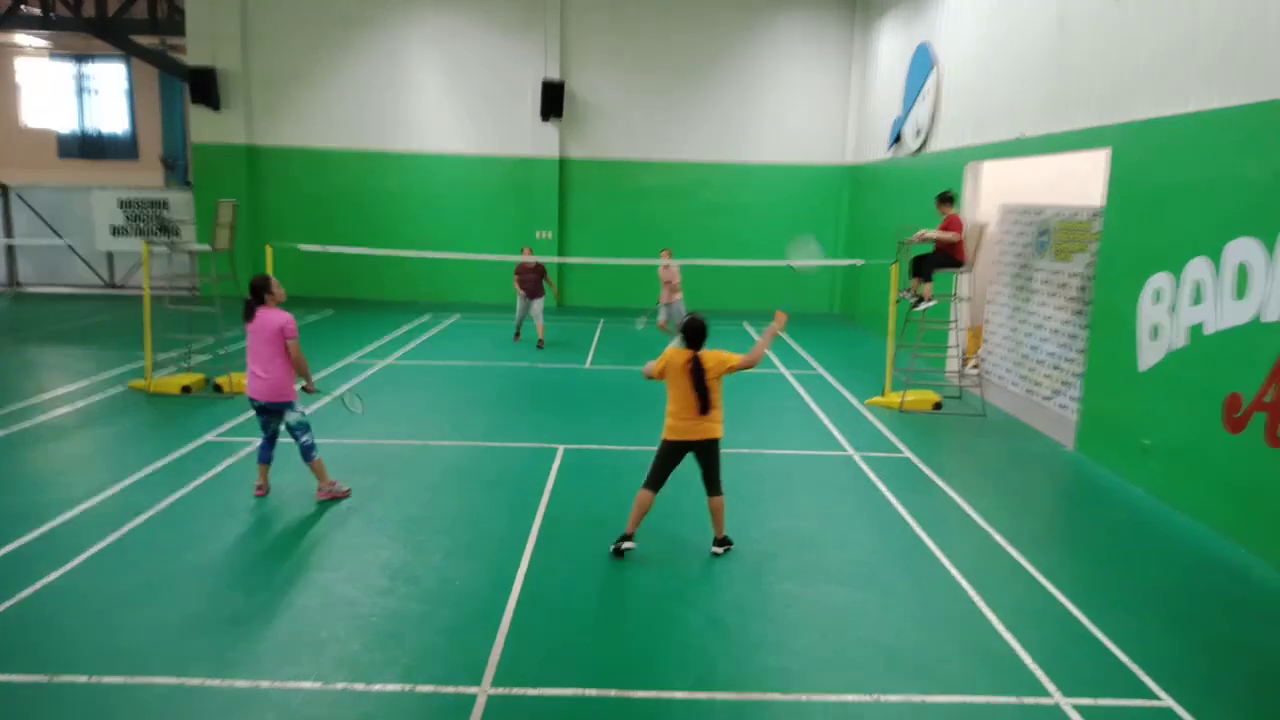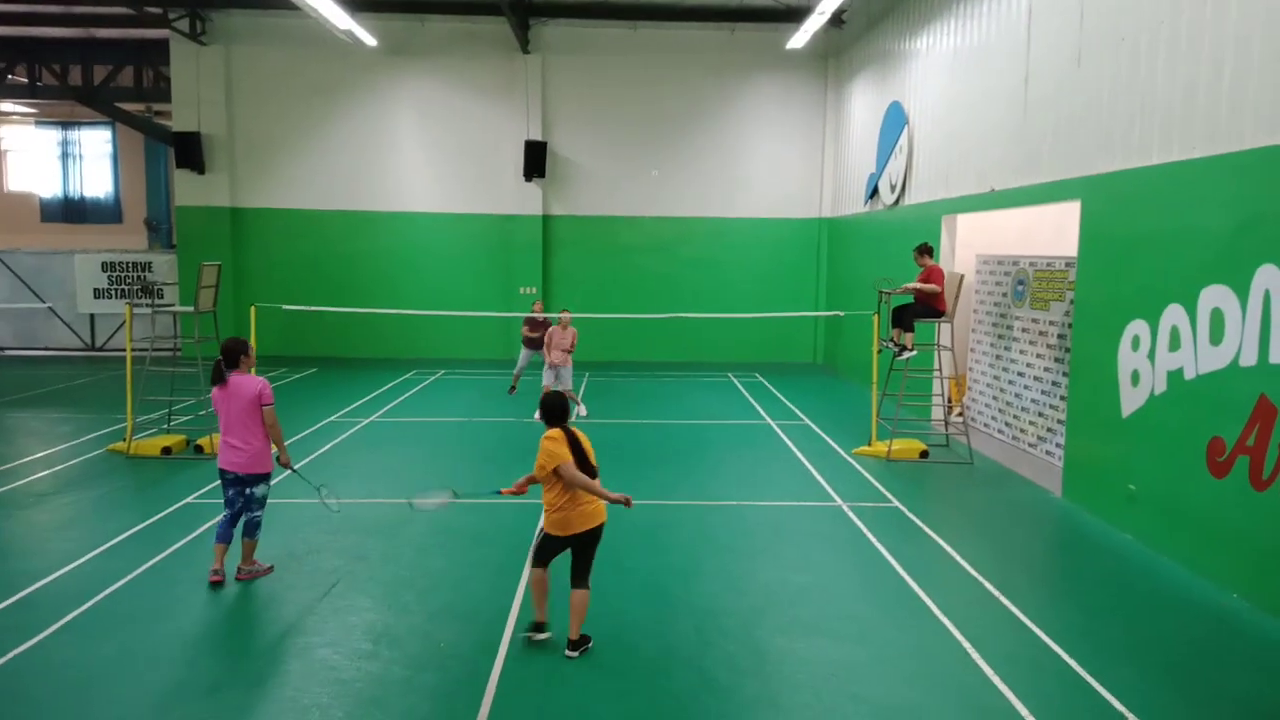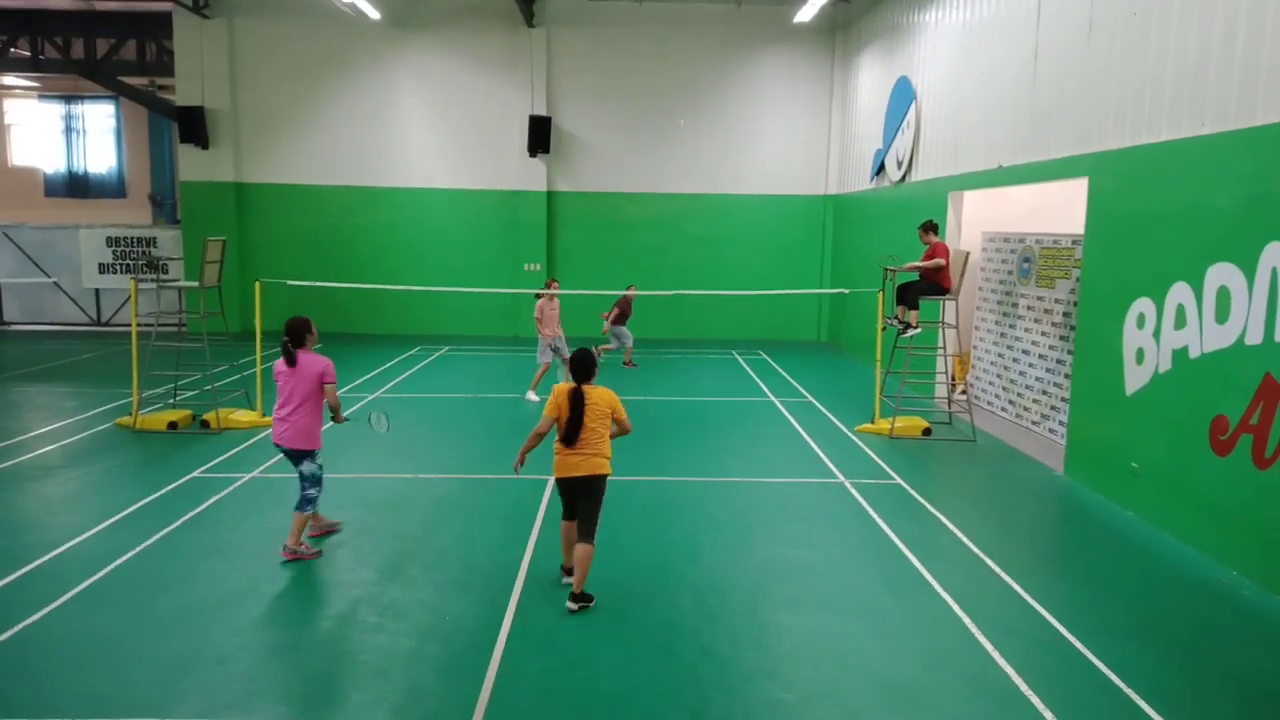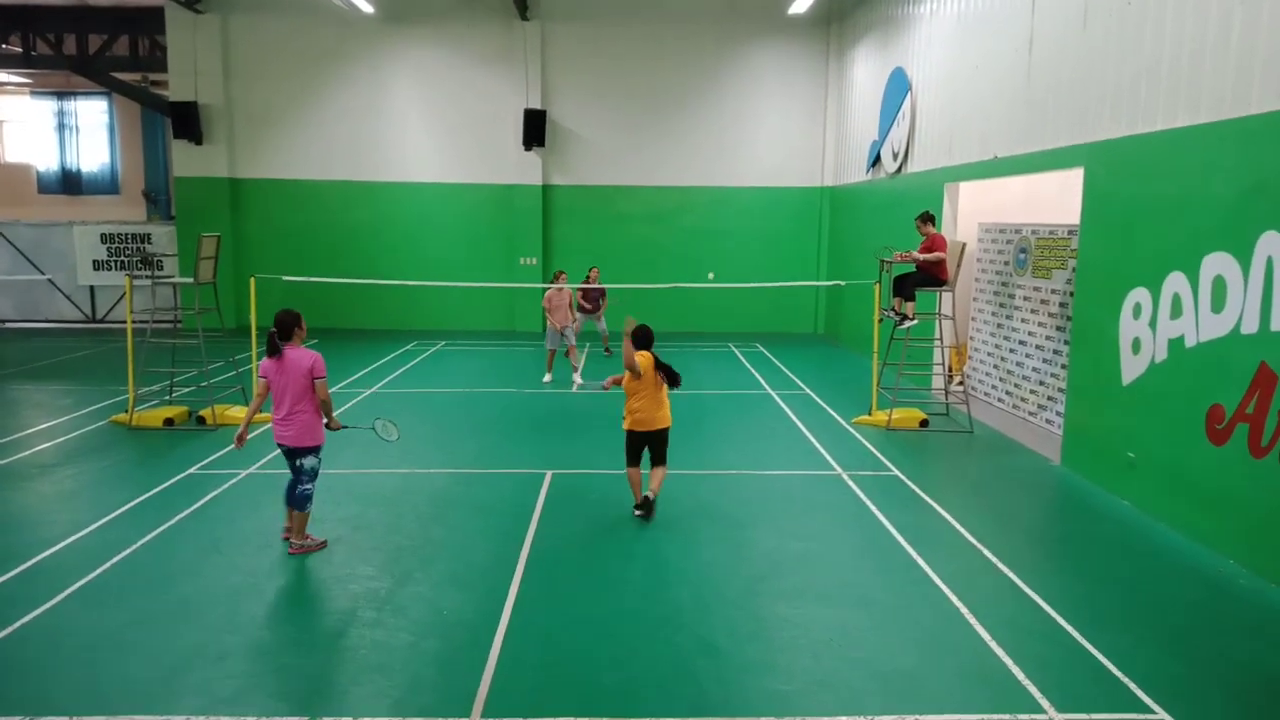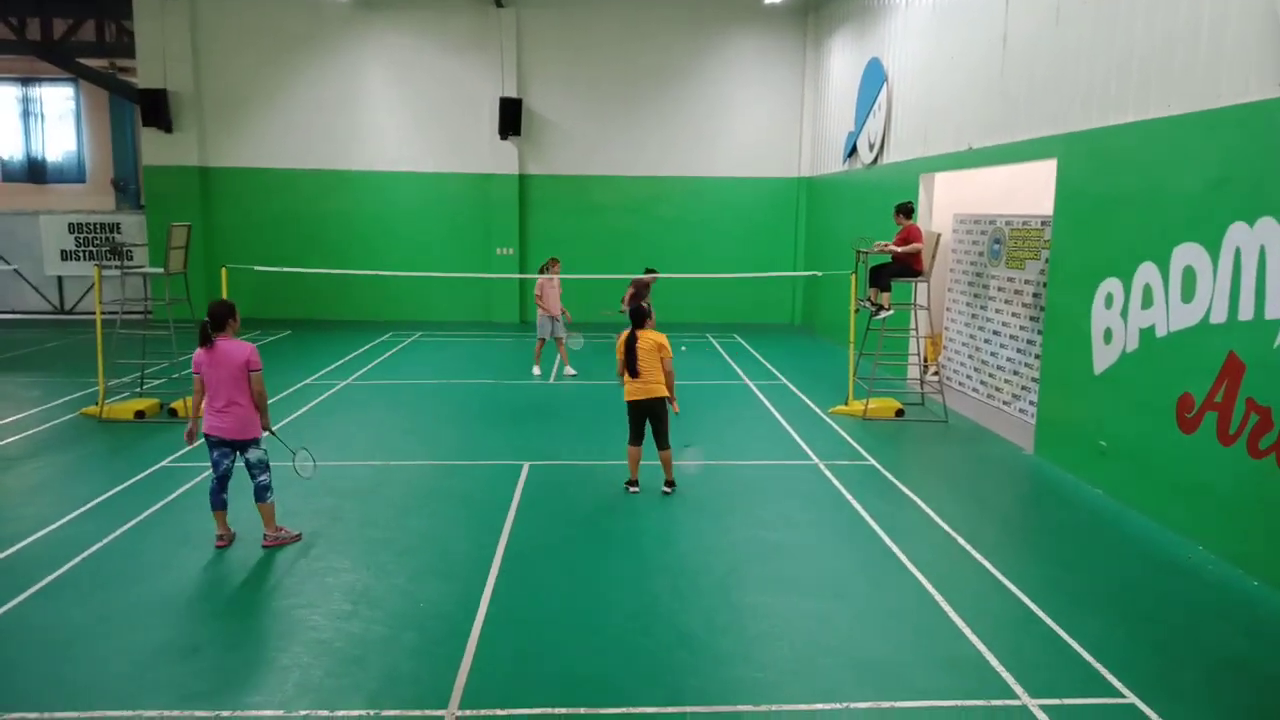
dt=1s
person 1, frame 1
left shoulder: (252, 320)
right shoulder: (284, 319)
right elbow: (295, 356)
right wrist: (308, 380)
left hip: (255, 391)
right hip: (279, 392)
left knee: (268, 436)
right knee: (303, 436)
left ankle: (261, 483)
right ankle: (325, 486)
person 1, frame 2
left shoulder: (218, 388)
right shoulder: (260, 385)
left elbow: (222, 425)
right elbow: (271, 424)
right wrist: (283, 452)
left hip: (228, 462)
right hip: (256, 462)
left knee: (230, 512)
right knee: (254, 513)
left ankle: (217, 568)
right ankle: (246, 566)
person 1, frame 3
left shoulder: (280, 364)
right shoulder: (323, 364)
left elbow: (284, 398)
right elbow: (332, 401)
right wrist: (338, 416)
left hip: (281, 435)
right hip: (305, 438)
left knee: (310, 479)
right knee: (311, 488)
left ankle: (317, 522)
right ankle: (293, 545)
person 1, frame 4
left shoulder: (269, 361)
right shoulder: (313, 358)
left elbow: (259, 396)
right elbow: (323, 398)
left wrist: (244, 426)
right wrist: (331, 419)
left hip: (282, 434)
right hip: (308, 434)
left knee: (297, 479)
right knee: (306, 484)
left ankle: (290, 526)
right ankle: (298, 540)
person 1, frame 5
left shoulder: (201, 354)
right shoulder: (247, 350)
left elbow: (198, 392)
right elbow: (258, 391)
left wrist: (192, 422)
right wrist: (264, 417)
left hip: (214, 428)
right hip: (246, 428)
left knee: (219, 478)
right knee: (261, 477)
left ankle: (222, 532)
right ankle: (271, 532)
person 2, frame 1
left shoulder: (670, 356)
right shoulder: (716, 360)
left elbow: (649, 373)
right elbow: (752, 360)
left wrist: (650, 365)
right wrist: (772, 330)
left hip: (676, 434)
right hip: (708, 434)
left knee: (651, 484)
right knee: (713, 487)
left ankle: (628, 536)
right ankle: (719, 539)
person 2, frame 2
left shoulder: (550, 441)
right shoulder: (576, 435)
left elbow: (572, 477)
left wrist: (607, 495)
right wrist: (529, 479)
left hip: (561, 524)
right hip: (593, 519)
left knee: (538, 562)
right knee: (580, 577)
left ankle: (540, 624)
right ankle: (575, 640)
person 2, frame 3
left shoulder: (560, 392)
right shoulder: (608, 396)
left elbow: (541, 430)
right elbow: (626, 428)
left wrist: (521, 453)
left hip: (564, 469)
right hip: (595, 470)
left knee: (569, 517)
right knee: (586, 532)
left ankle: (567, 569)
right ankle: (576, 595)
person 2, frame 4
left shoulder: (642, 358)
right shoulder: (651, 360)
left elbow: (630, 366)
right elbow: (629, 377)
left wrist: (626, 336)
right wrist: (613, 379)
left hip: (637, 424)
right hip: (660, 423)
left knee: (632, 463)
right knee: (659, 464)
left ankle: (640, 504)
right ankle: (651, 494)
person 2, frame 5
left shoulder: (624, 338)
right shoulder: (659, 338)
left elbow: (620, 370)
right elbow: (669, 370)
left wrist: (624, 381)
right wrist: (672, 396)
left hip: (633, 397)
right hip: (657, 395)
left knee: (635, 439)
right knee: (662, 440)
left ankle: (633, 481)
right ankle: (669, 482)
